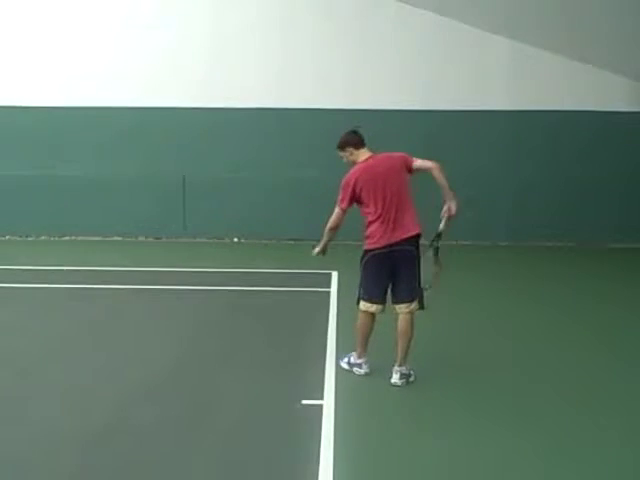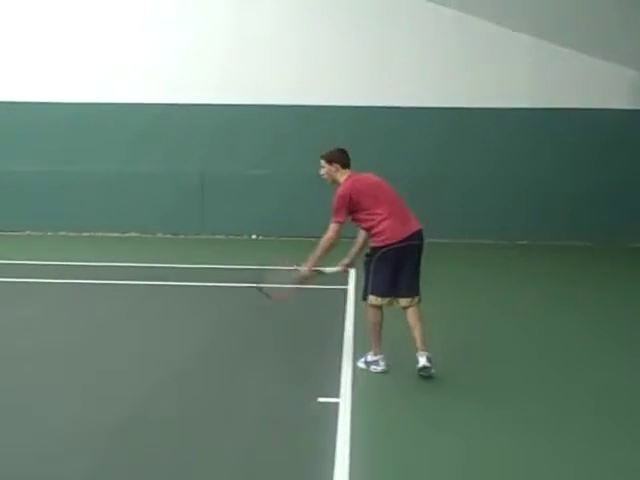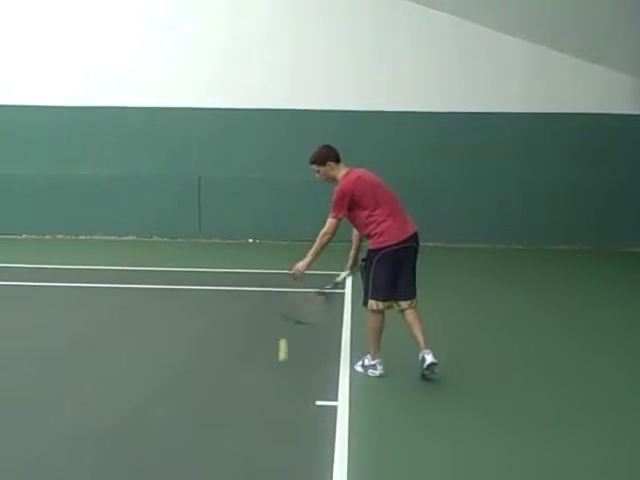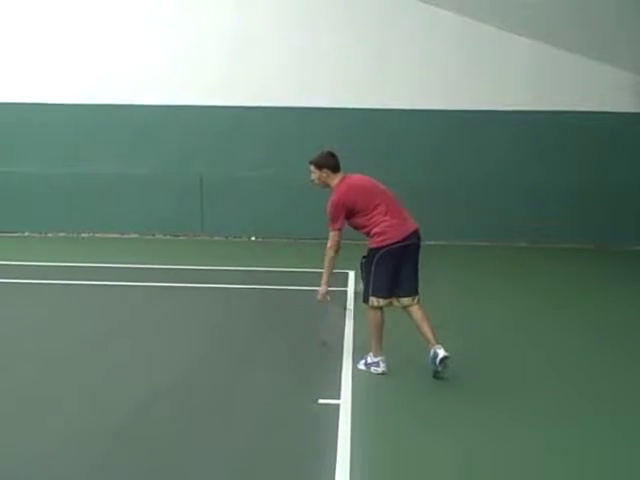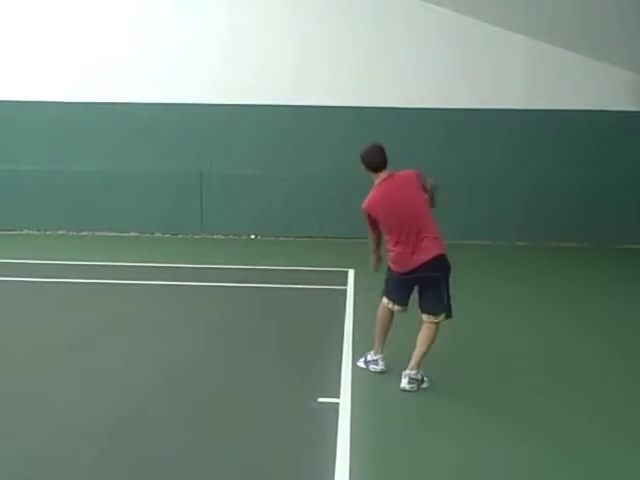
dt=1s
person 1, frame 1
left shoulder: (352, 177)
right shoulder: (396, 160)
left elbow: (335, 221)
right elbow: (432, 167)
left wrist: (322, 246)
right wrist: (450, 199)
left hip: (377, 246)
right hip: (408, 241)
left knee: (367, 306)
right knee: (406, 309)
left ankle: (359, 359)
right ankle: (400, 369)
person 1, frame 2
left shoulder: (344, 192)
right shoulder: (367, 180)
left elbow: (331, 237)
left wrist: (310, 265)
right wrist: (351, 259)
left hip: (388, 243)
right hip: (413, 235)
left knee: (374, 300)
right knee: (409, 301)
left ankle: (376, 357)
right ankle: (422, 355)
person 1, frame 3
left shoulder: (344, 188)
right shoulder: (360, 175)
left elbow: (328, 233)
left wrist: (307, 262)
right wrist: (352, 258)
left hip: (385, 245)
right hip: (408, 237)
left knee: (375, 304)
right knee: (406, 302)
left ankle: (373, 361)
right ankle: (426, 354)
person 1, frame 4
left shoulder: (338, 199)
right shoulder: (359, 180)
left elbow: (333, 246)
left wrist: (325, 282)
right wrist: (368, 261)
left hip: (386, 243)
right hip: (411, 235)
left knee: (375, 302)
right knee: (409, 300)
left ankle: (376, 359)
right ankle: (436, 349)
person 1, frame 5
left shoulder: (370, 203)
right shoulder: (410, 178)
left elbow: (375, 237)
right elbow: (429, 190)
left wrist: (375, 258)
left hip: (401, 263)
right hip: (433, 258)
left knee: (388, 303)
right knee: (432, 318)
left ankle: (375, 357)
right ankle: (411, 373)
